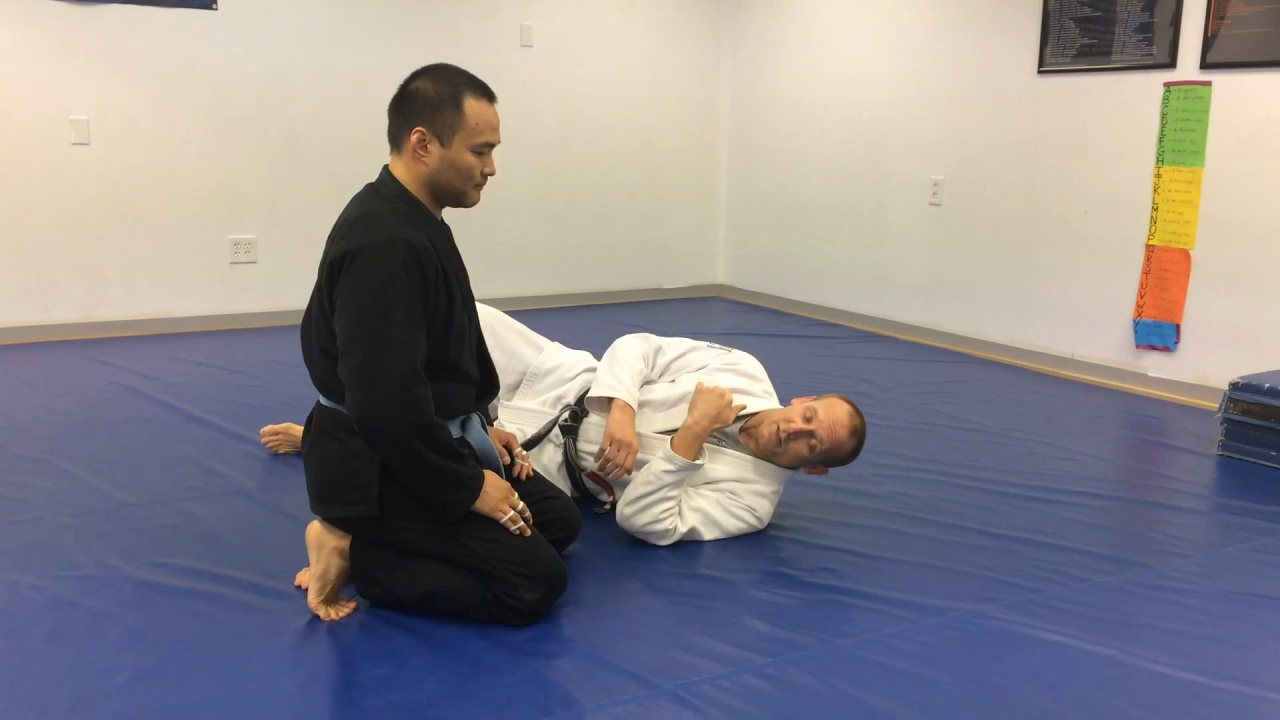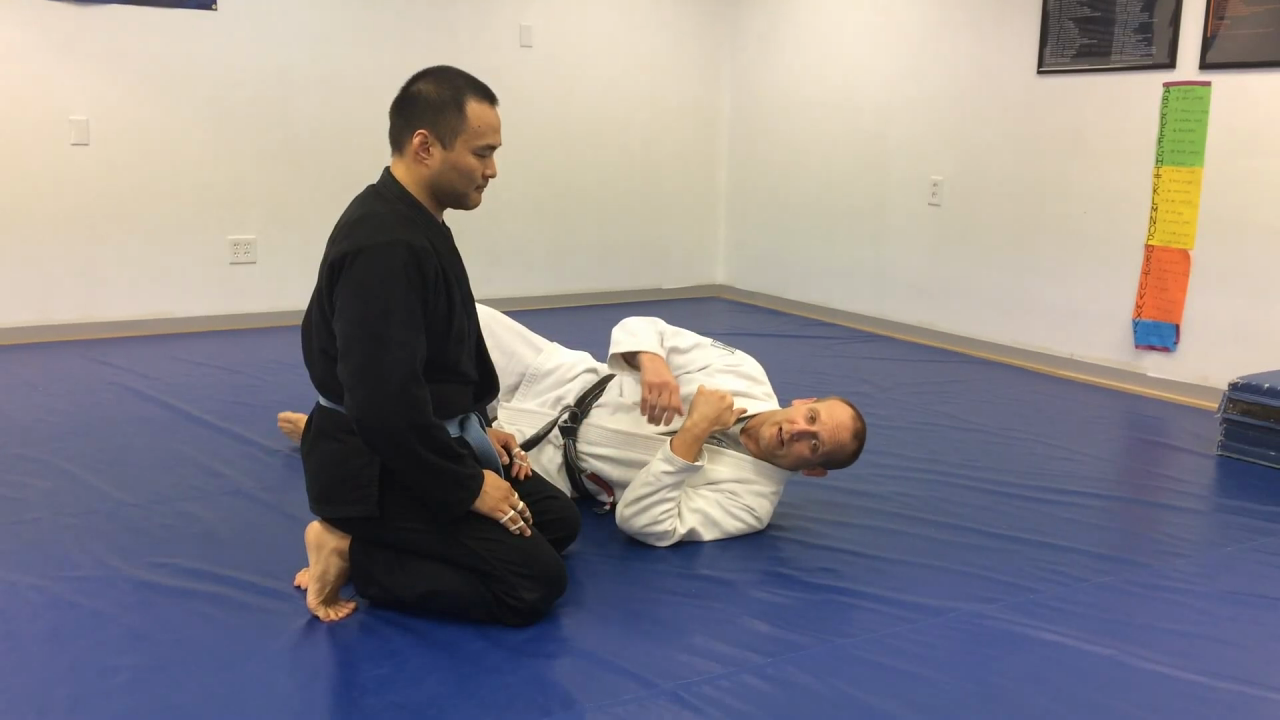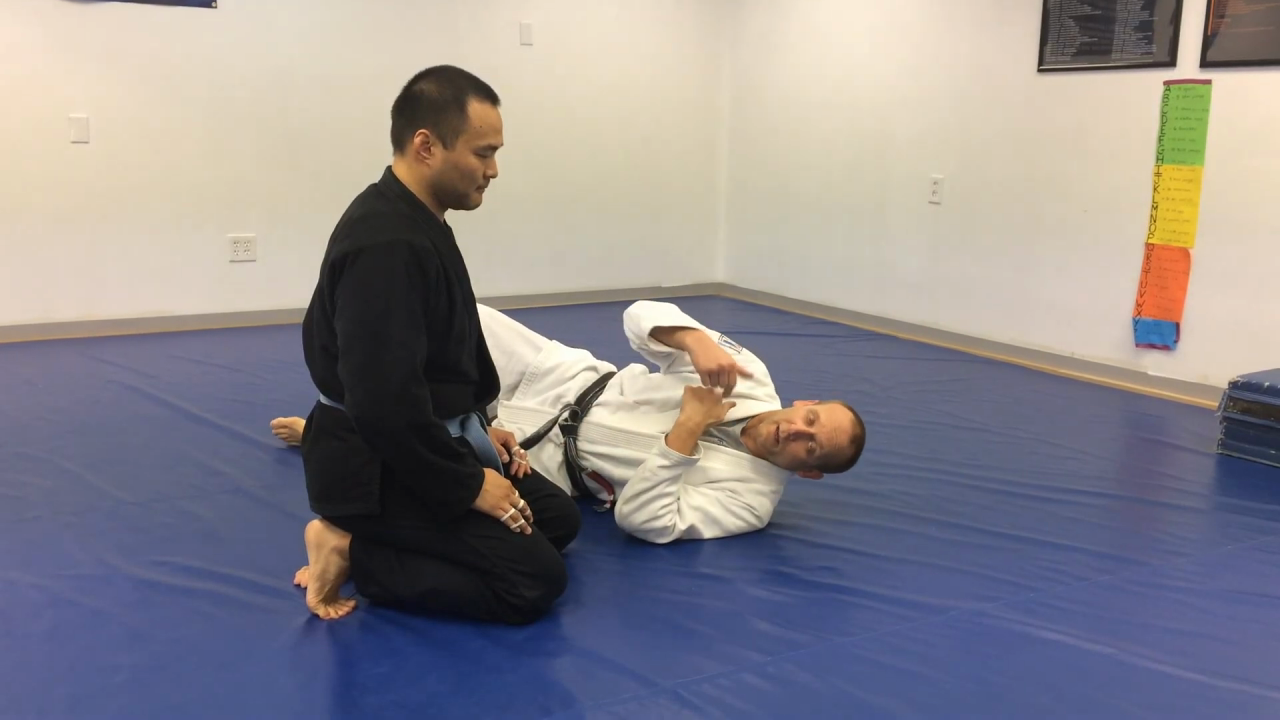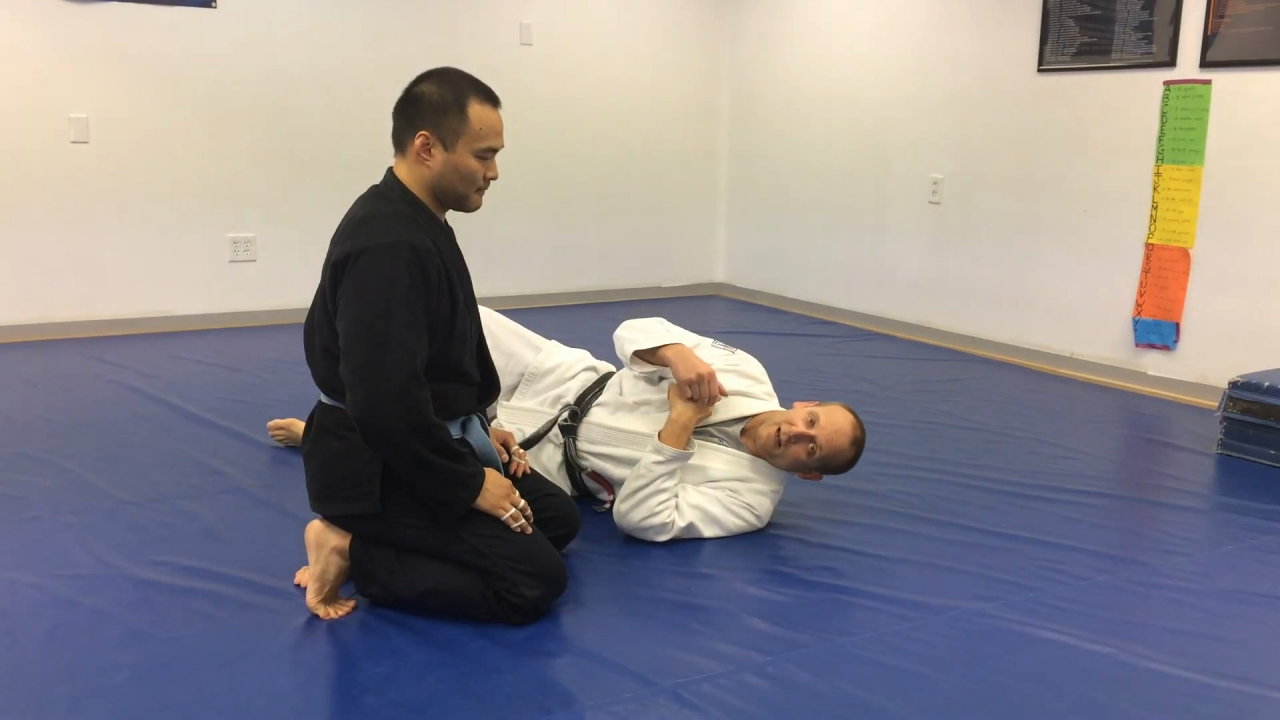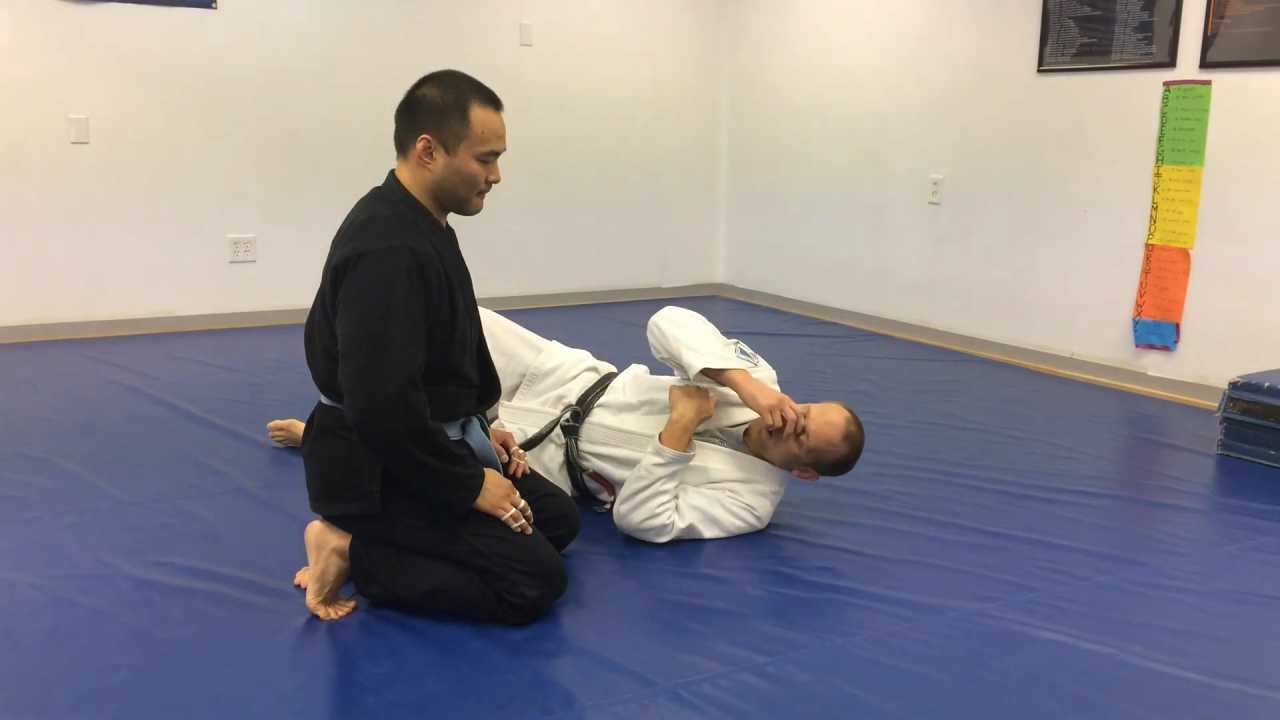
dt=0.5s
person 1, frame 1
left shoulder: (752, 498)
right shoulder: (746, 372)
left elbow: (642, 518)
right elbow: (638, 349)
left wrist: (695, 433)
right wrist: (621, 412)
left hip: (552, 462)
right hip: (571, 384)
person 1, frame 2
left shoulder: (751, 498)
right shoulder: (746, 374)
left elbow: (643, 521)
right elbow: (638, 328)
left wrist: (693, 435)
right wrist: (652, 363)
left hip: (551, 461)
right hip: (574, 382)
person 1, frame 3
left shoulder: (751, 500)
right shoulder: (749, 376)
left elbow: (642, 519)
right elbow: (641, 315)
left wrist: (690, 430)
right wrist: (698, 340)
left hip: (553, 459)
right hip: (576, 381)
person 1, frame 4
left shoulder: (750, 497)
right shoulder: (746, 377)
left elbow: (640, 518)
right elbow: (631, 334)
left wrist: (679, 425)
right wrist: (678, 353)
left hip: (552, 458)
right hip: (577, 381)
person 1, frame 5
left shoulder: (752, 499)
right shoulder: (759, 378)
left elbow: (640, 518)
right elbow: (667, 324)
left wrist: (683, 426)
right wrist: (743, 382)
left hip: (555, 458)
right hip: (579, 380)
person 2, frame 1
left shoulder: (414, 220)
right shoulder: (383, 245)
right elbow: (385, 403)
left wrist: (478, 429)
right wrist: (467, 486)
left hip: (423, 442)
right hip: (378, 466)
left knee: (557, 522)
right knee: (534, 582)
left ankle: (365, 541)
right ankle: (351, 552)
person 2, frame 2
left shoulder: (413, 222)
right shoulder: (384, 246)
right elbow: (385, 404)
left wrist: (477, 432)
right wrist: (466, 486)
left hip: (424, 442)
right hip: (377, 465)
left knee: (557, 521)
right knee: (534, 581)
left ankle: (376, 540)
right ankle: (351, 552)
person 2, frame 3
left shoulder: (416, 221)
right shoulder: (385, 245)
right elbow: (384, 403)
left wrist: (476, 430)
right wrist: (468, 485)
left hip: (422, 442)
right hip: (376, 464)
left knee: (557, 519)
right knee: (533, 580)
left ankle: (375, 539)
right ankle: (351, 552)
person 2, frame 4
left shoulder: (416, 222)
right shoulder: (387, 246)
right elbow: (385, 403)
left wrist: (476, 431)
right wrist: (468, 484)
left hip: (424, 443)
right hip: (377, 464)
left knee: (557, 519)
right knee: (534, 580)
left ankle: (372, 539)
right ankle: (352, 551)
person 2, frame 5
left shoulder: (421, 224)
right shoulder: (387, 250)
right elbow: (382, 407)
left wrist: (477, 433)
right wrist: (468, 483)
left hip: (427, 443)
right hip: (378, 464)
left knee: (557, 519)
right knee: (533, 580)
left ankle: (374, 539)
right ankle: (353, 552)
